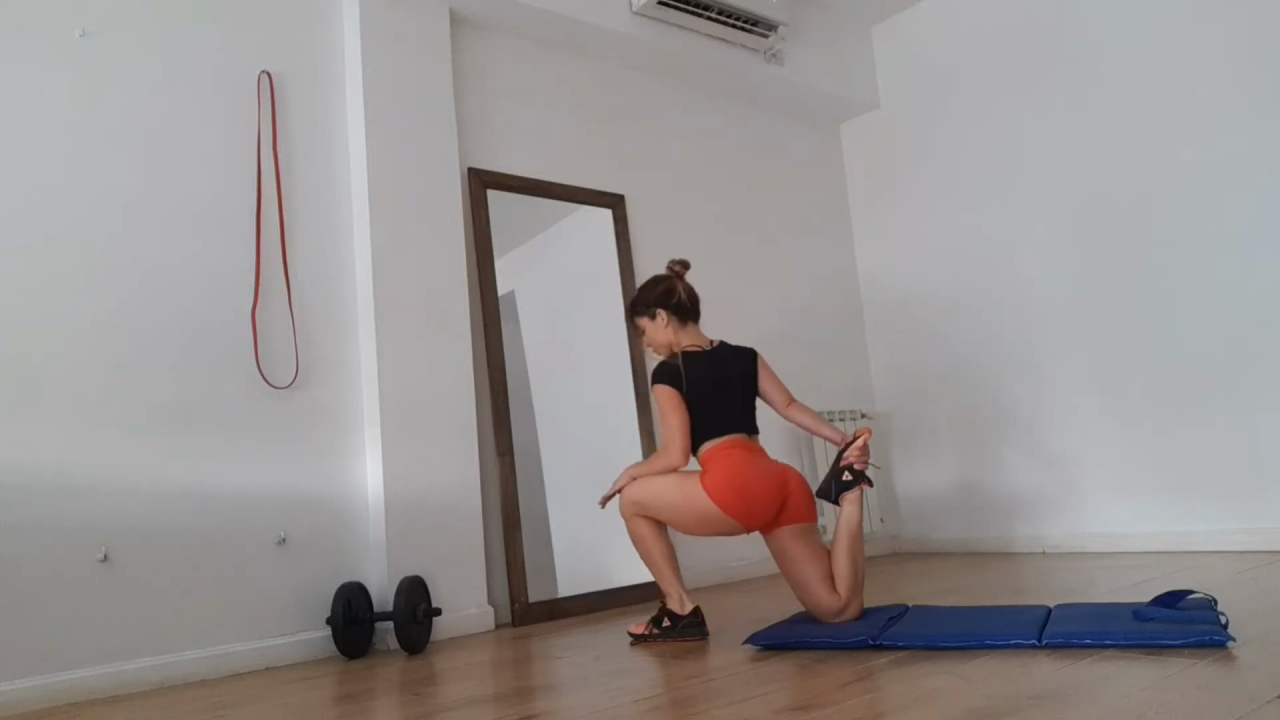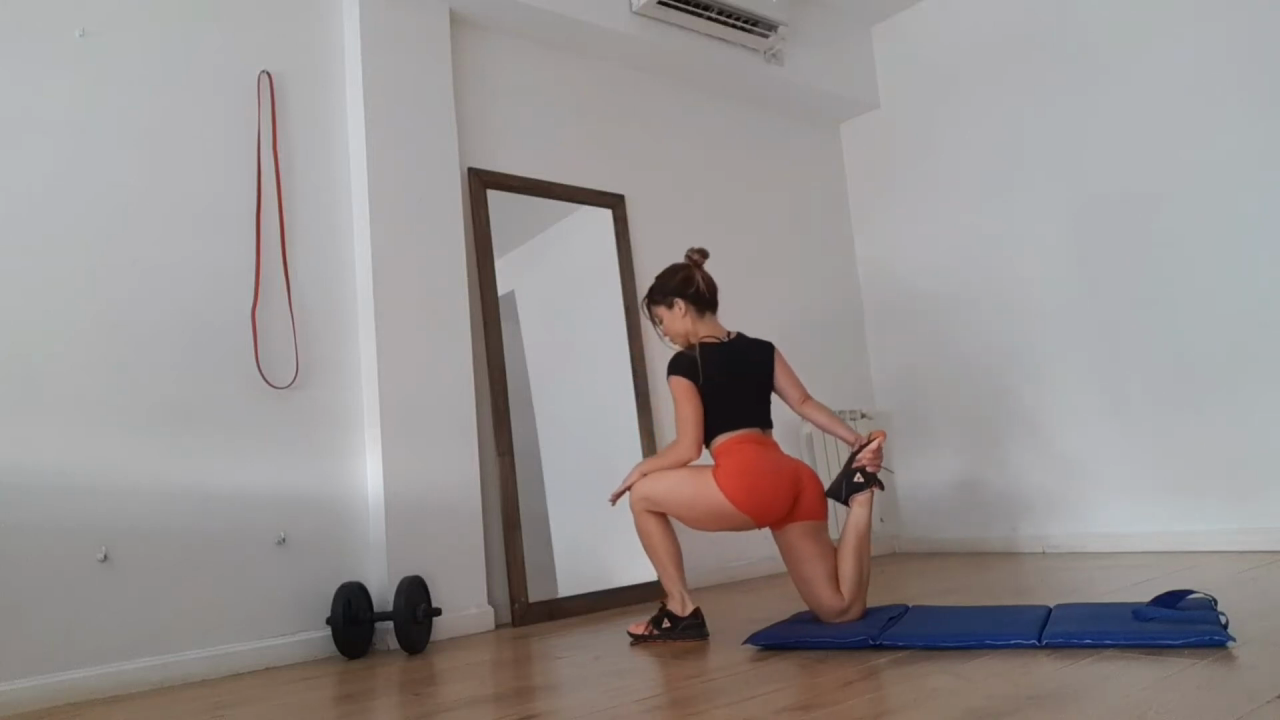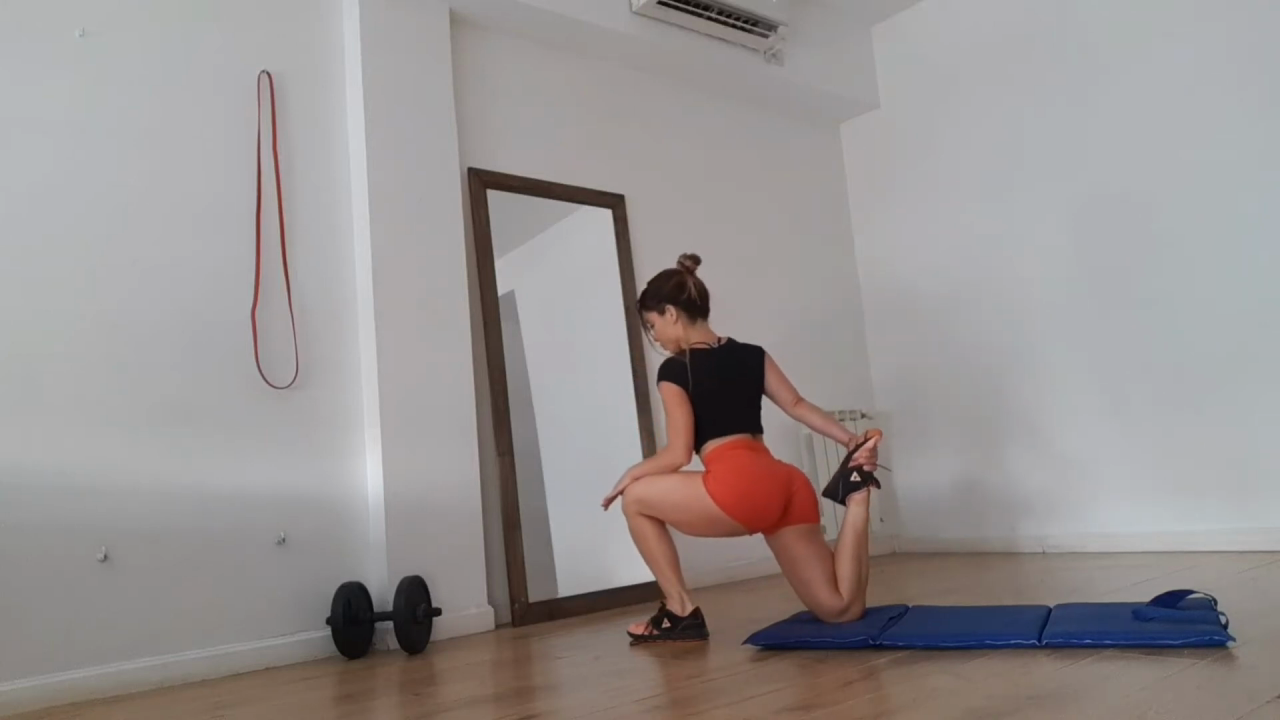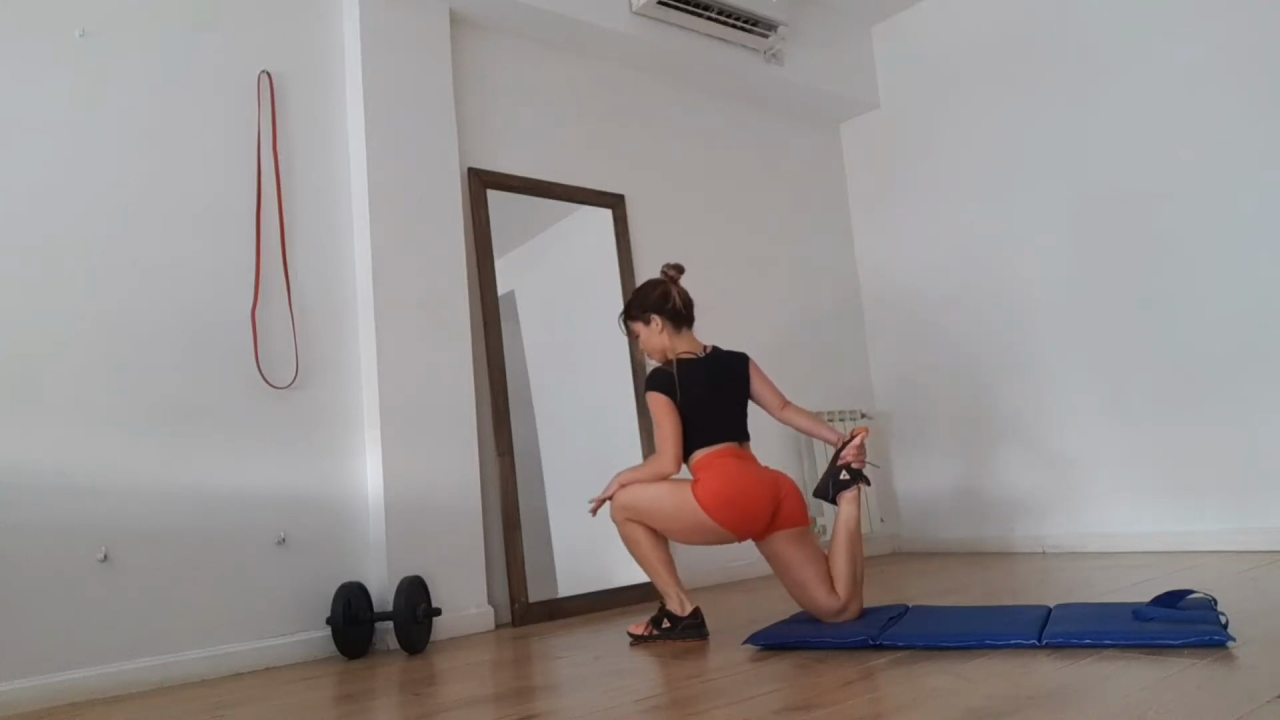
dt=0.7s
person 1, frame 1
left shoulder: (668, 374)
right shoulder: (744, 356)
left elbow: (675, 457)
right elbow: (790, 406)
left wrist: (631, 472)
right wrist: (845, 441)
left hip: (736, 487)
right hip: (785, 485)
left knee: (632, 500)
right knee: (839, 607)
left ankle: (681, 611)
person 1, frame 2
left shoulder: (684, 364)
right shoulder: (761, 349)
left elbow: (688, 449)
right elbow: (805, 403)
left wrist: (641, 469)
right wrist: (858, 442)
left hip: (749, 482)
right hip: (796, 480)
left knee: (643, 495)
right knee: (841, 608)
left ankle: (681, 612)
person 1, frame 3
left shoulder: (674, 370)
right shoulder: (751, 354)
left elbow: (678, 454)
right elbow: (797, 405)
left wrist: (632, 473)
right wrist: (852, 441)
left hip: (740, 487)
right hip: (788, 485)
left knee: (635, 498)
right knee: (841, 608)
left ankle: (681, 612)
person 1, frame 4
left shoulder: (661, 381)
right shoulder: (736, 362)
left elbow: (668, 464)
right elbow: (785, 408)
left wrist: (620, 480)
right wrist: (841, 441)
left hip: (729, 496)
right hip: (774, 491)
left knee: (624, 504)
right knee: (839, 608)
left ankle: (680, 612)
